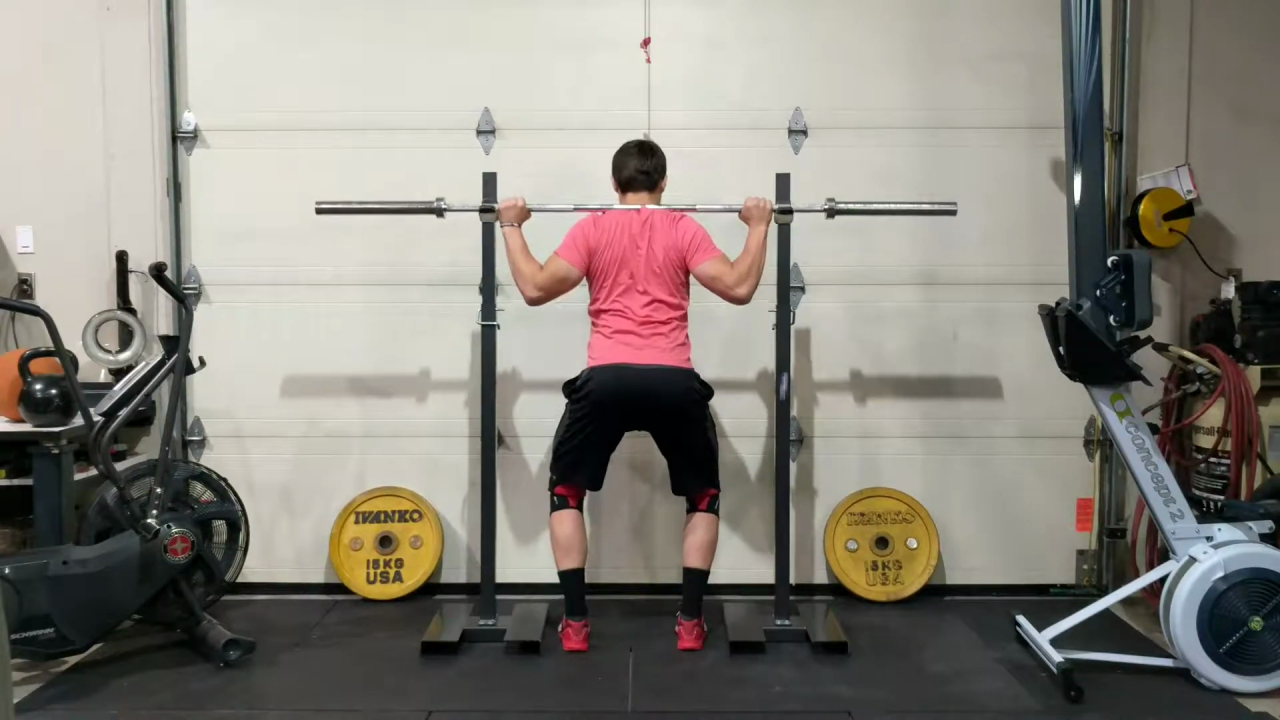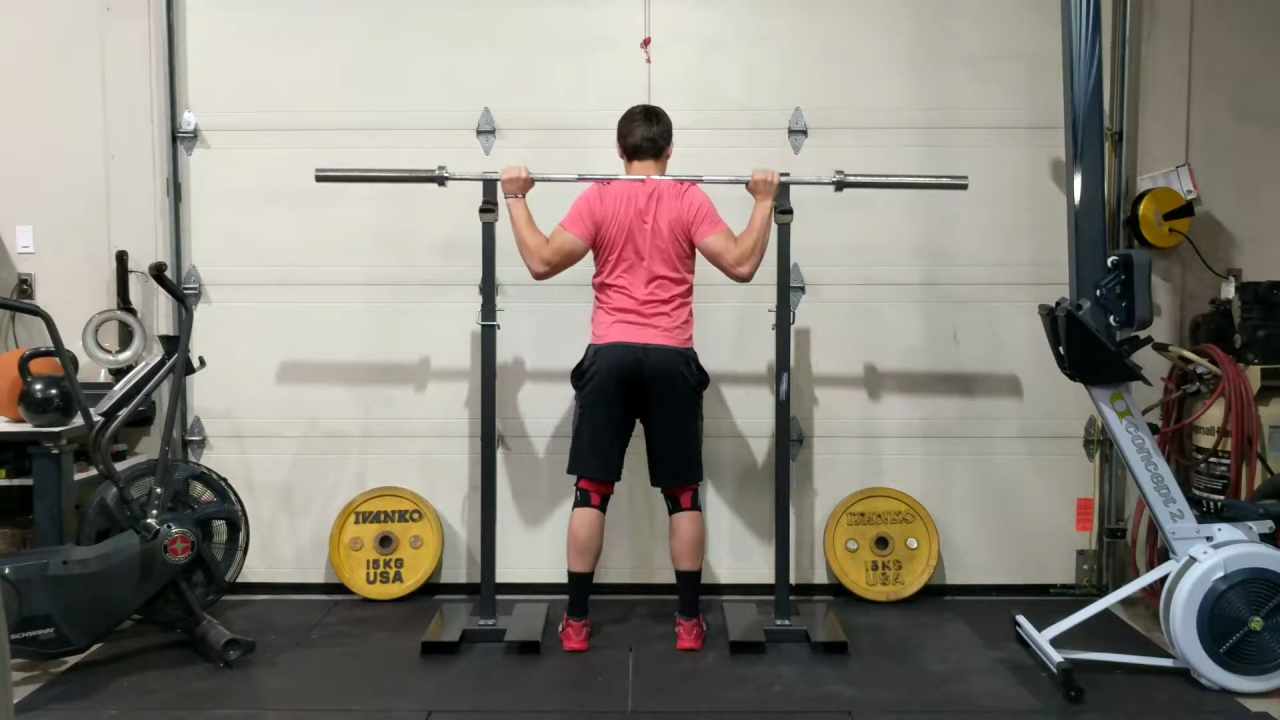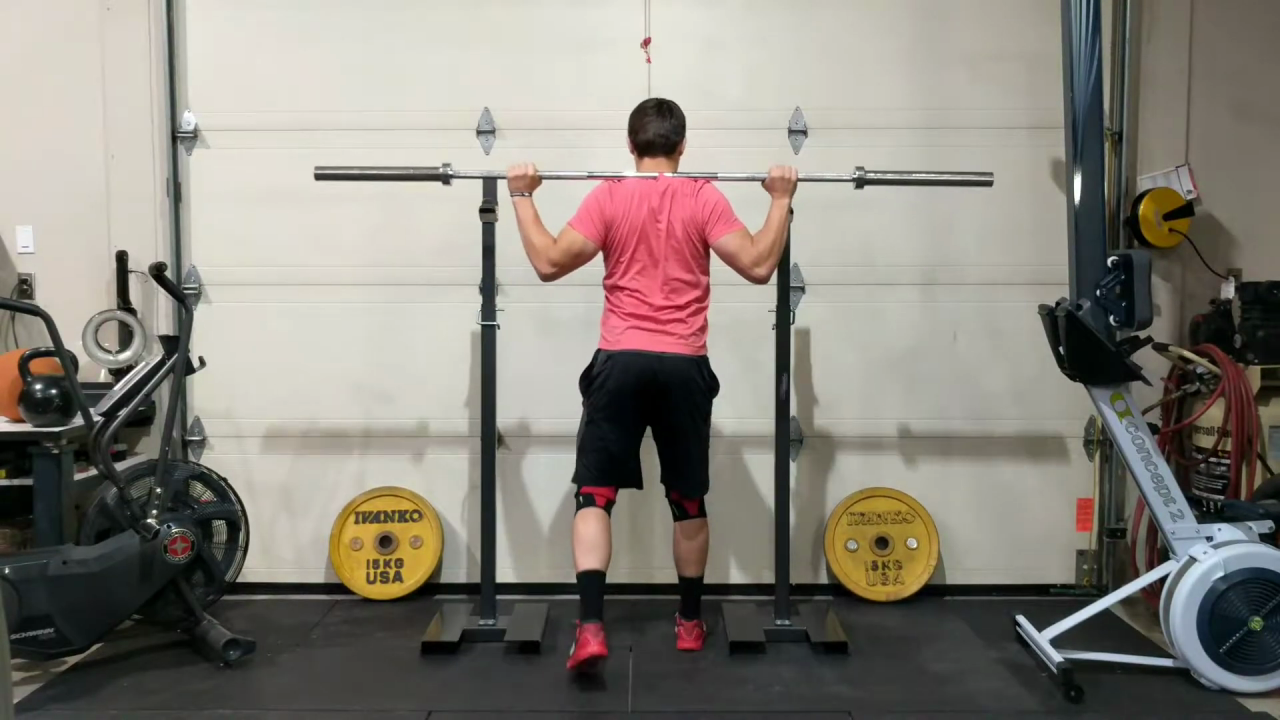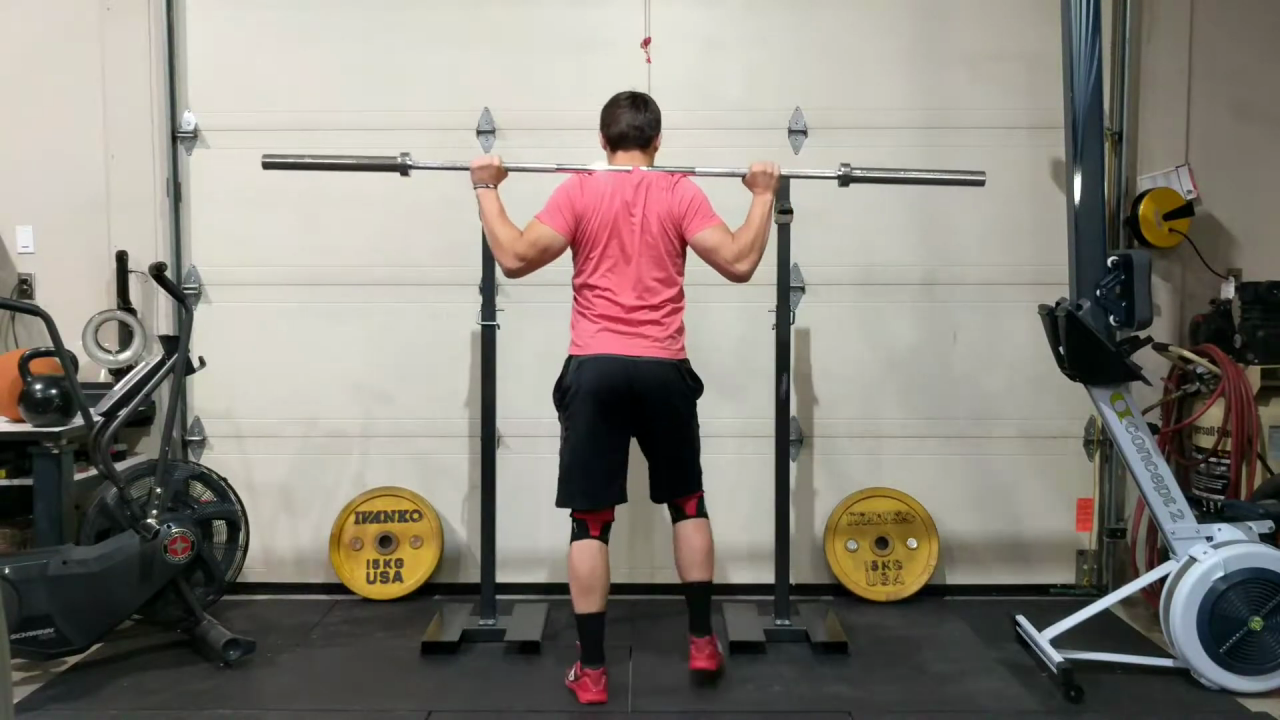
dt=0.5s
person 1, frame 1
left shoulder: (591, 230)
right shoulder: (684, 229)
left elbow: (535, 288)
right elbow: (739, 288)
left wrist: (511, 226)
right wrist: (759, 227)
left hip: (605, 380)
right hip: (673, 381)
left knee: (565, 493)
right knee: (703, 497)
left ankle: (575, 622)
right ankle: (690, 621)
person 1, frame 2
left shoulder: (597, 199)
right shoulder: (690, 200)
left elbow: (541, 262)
right elbow: (742, 264)
left wrist: (515, 198)
right wrist: (764, 201)
left hip: (610, 358)
right hip: (672, 360)
left knee: (592, 490)
right knee: (682, 494)
left ankle: (576, 621)
right ankle: (689, 621)
person 1, frame 3
left shoulder: (607, 197)
right shoulder: (704, 198)
left elbow: (549, 263)
right elbow: (759, 265)
left wrist: (521, 195)
right wrist: (781, 198)
left hip: (620, 363)
right hip: (684, 366)
left knee: (594, 494)
right knee: (688, 500)
left ankle: (590, 626)
right ankle: (689, 622)
person 1, frame 4
left shoulder: (577, 191)
right shoulder: (680, 193)
left elbow: (515, 258)
right elbow: (739, 263)
left wrist: (486, 188)
right wrist: (763, 195)
left hip: (594, 371)
right hip: (664, 371)
left knee: (591, 520)
right knee: (688, 503)
left ankle: (592, 669)
right ankle: (701, 639)
